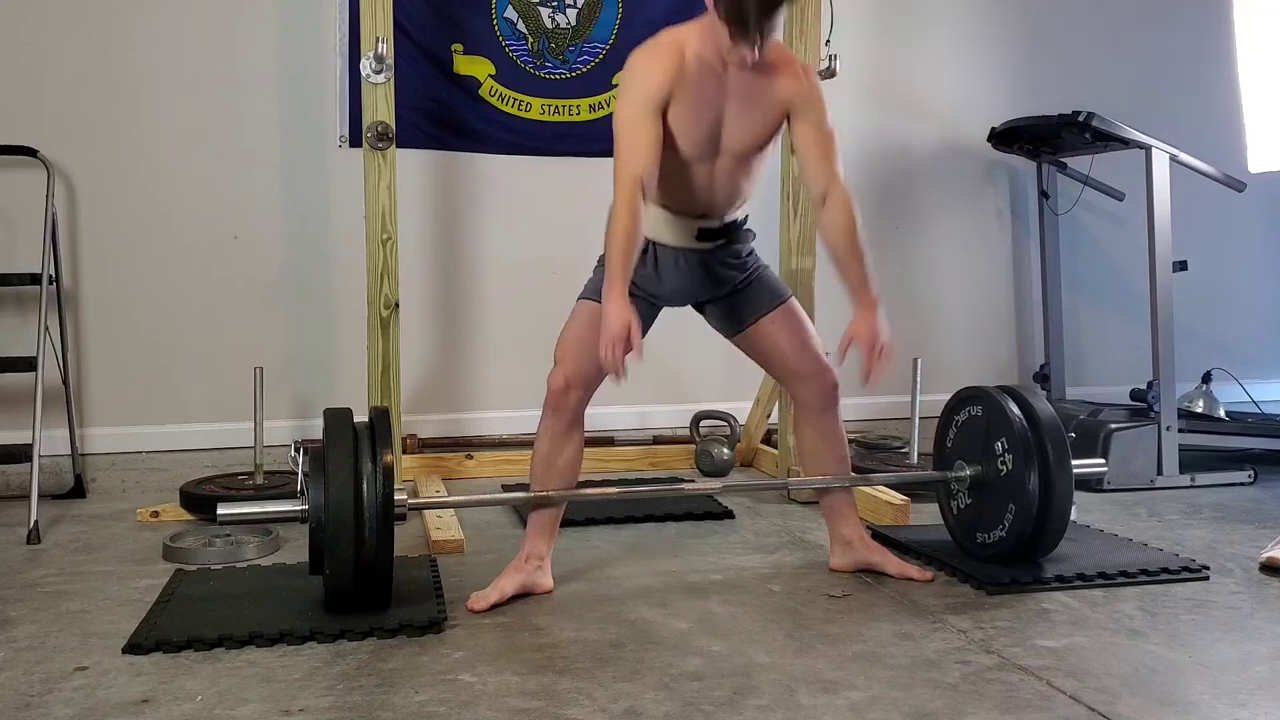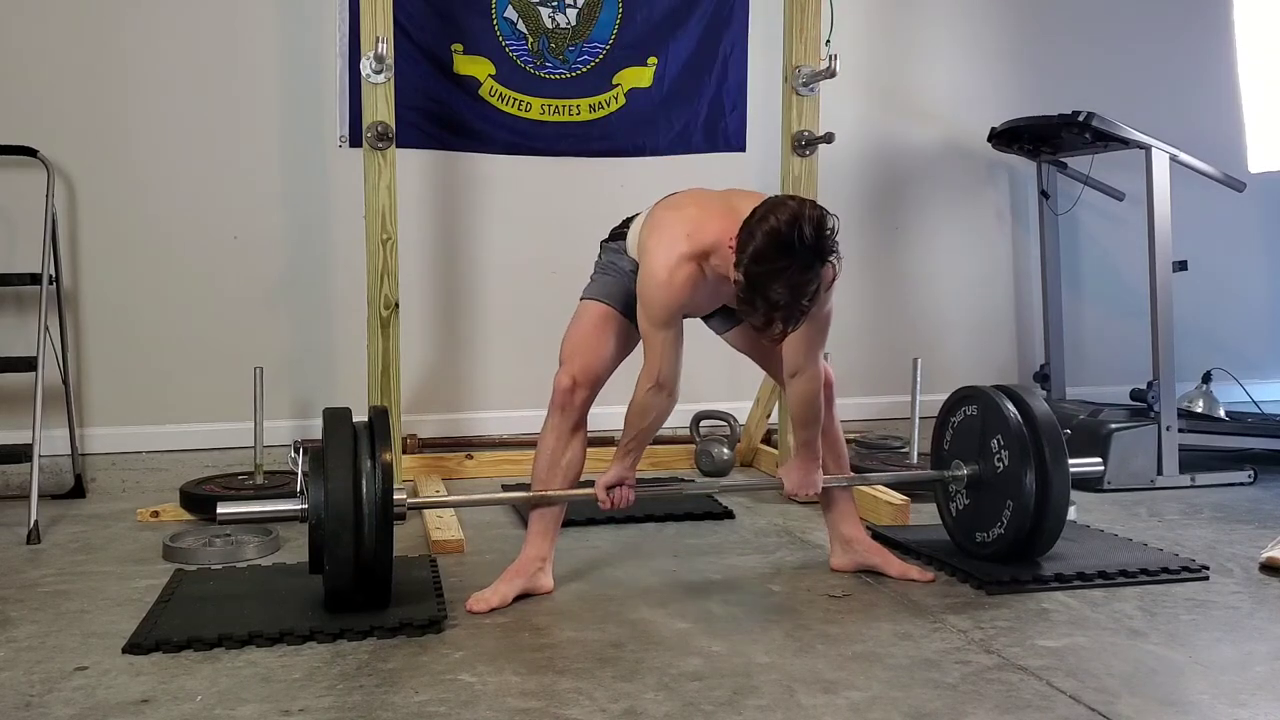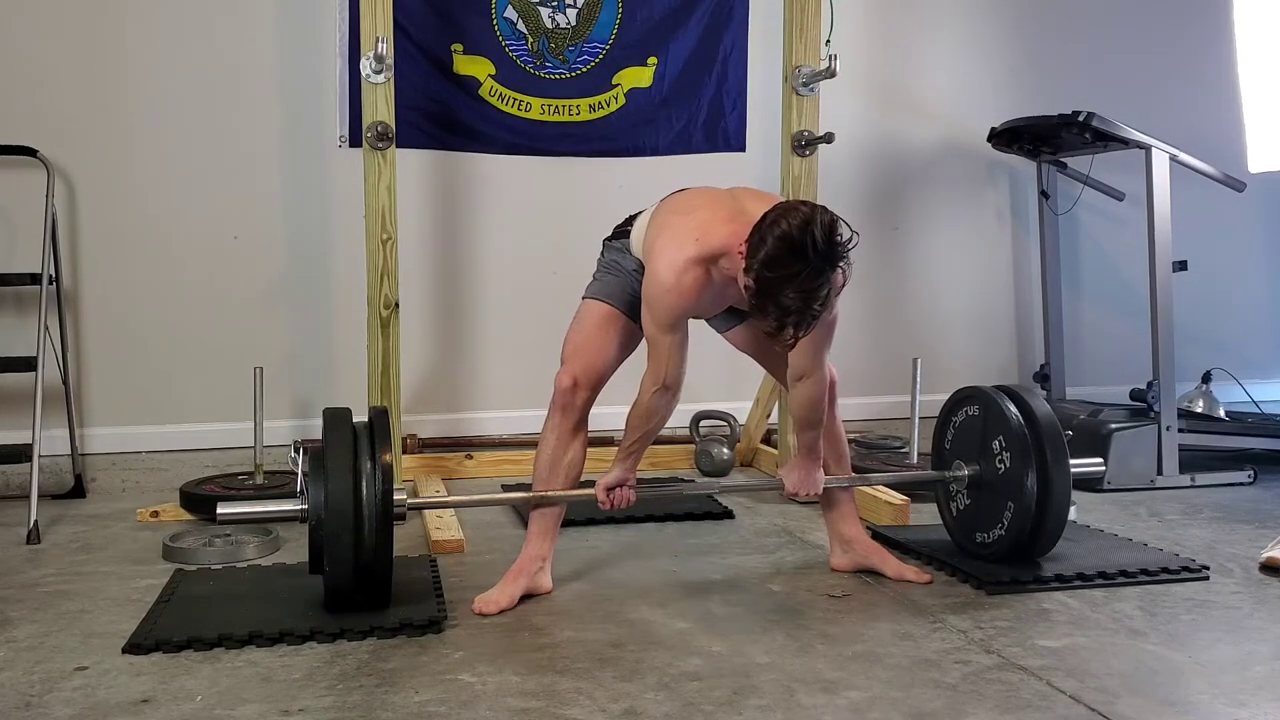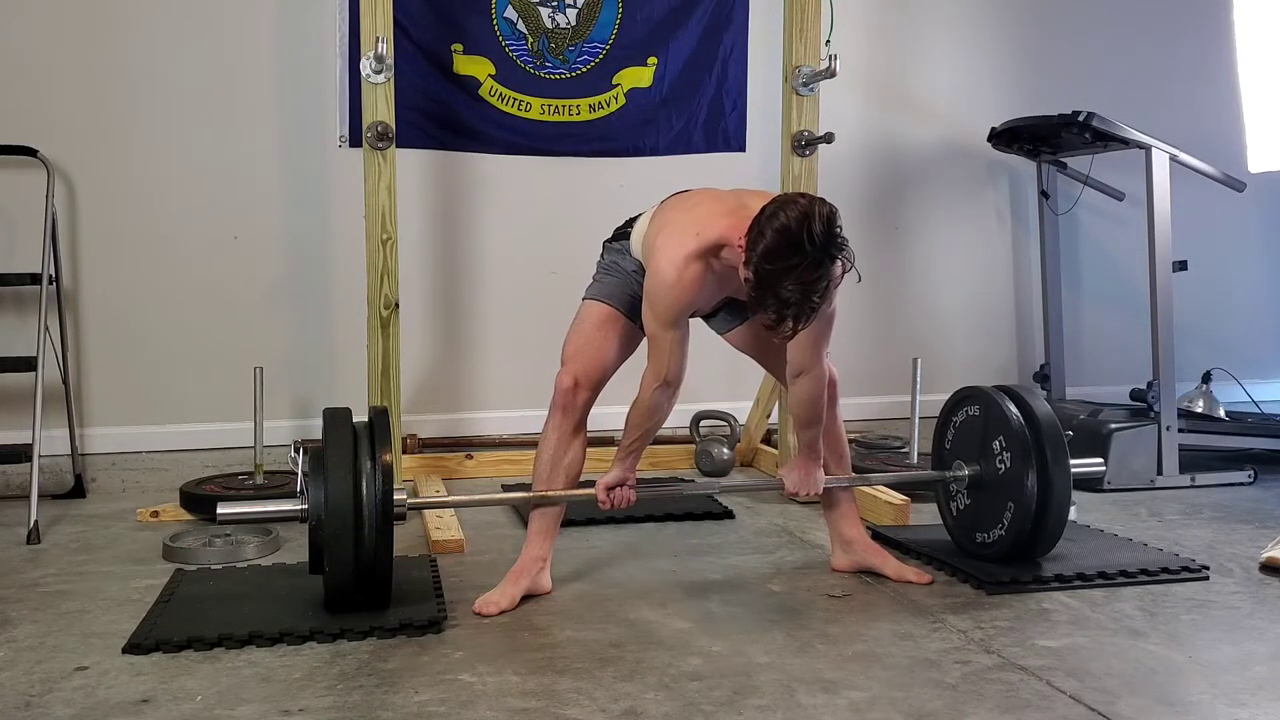
dt=1s
person 1, frame 1
left shoulder: (792, 80)
right shoulder: (659, 62)
left elbow: (829, 197)
right elbow: (631, 191)
left wrist: (865, 302)
right wrist: (615, 296)
left hip: (728, 249)
right hip: (649, 245)
left knee: (818, 381)
right knee: (567, 386)
left ankle: (848, 539)
right ankle: (534, 559)
person 1, frame 2
left shoulder: (810, 266)
right shoulder: (671, 264)
left elbow: (803, 372)
right elbow: (660, 385)
left wrist: (806, 459)
right wrist: (623, 464)
left hip: (720, 277)
right hip: (632, 263)
left knee: (821, 383)
right knee: (573, 385)
left ankle: (848, 541)
right ankle: (534, 561)
person 1, frame 3
left shoulder: (815, 269)
right shoulder: (677, 270)
left elbow: (806, 376)
right elbow: (663, 385)
left wrist: (808, 460)
left hip: (731, 273)
right hip: (636, 260)
left knee: (823, 382)
right knee: (574, 385)
left ankle: (848, 540)
right ankle: (534, 562)
person 1, frame 4
left shoulder: (817, 262)
right shoulder: (677, 263)
left elbow: (806, 372)
right elbow: (663, 382)
left wrist: (808, 458)
left hip: (726, 280)
right hip: (637, 263)
left knee: (824, 381)
right knee: (574, 385)
left ankle: (849, 541)
right ankle: (534, 563)
